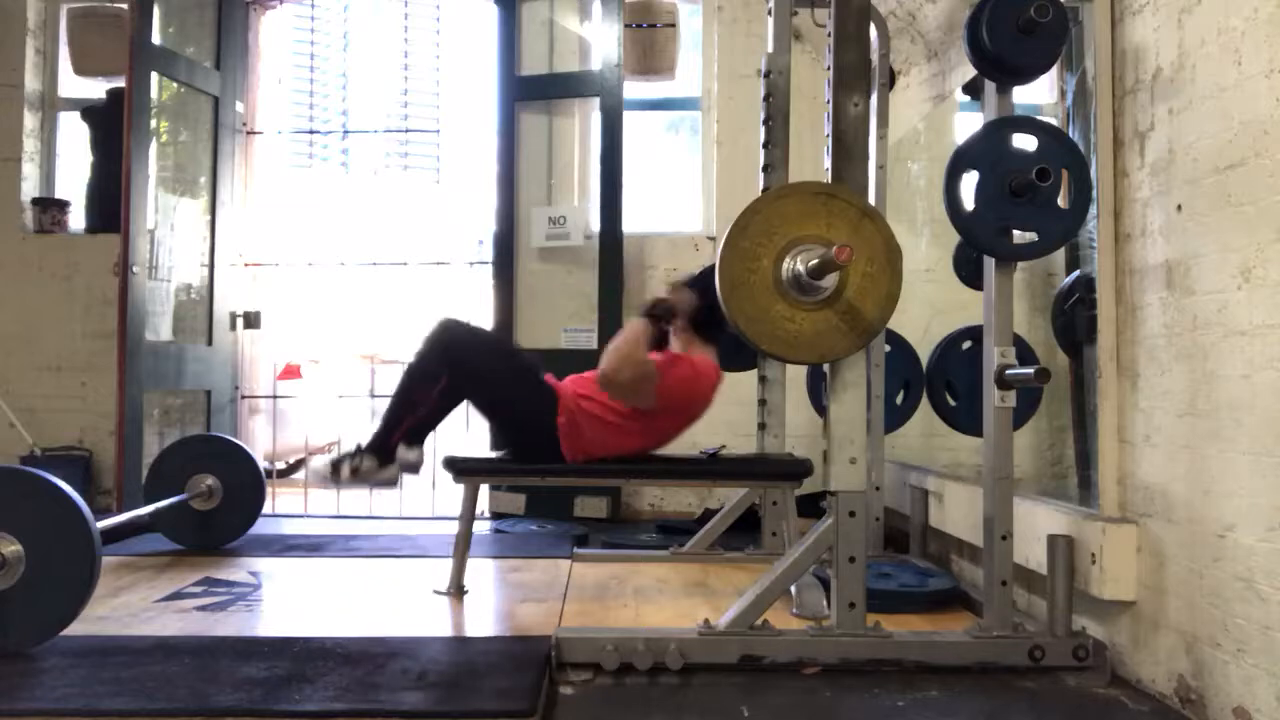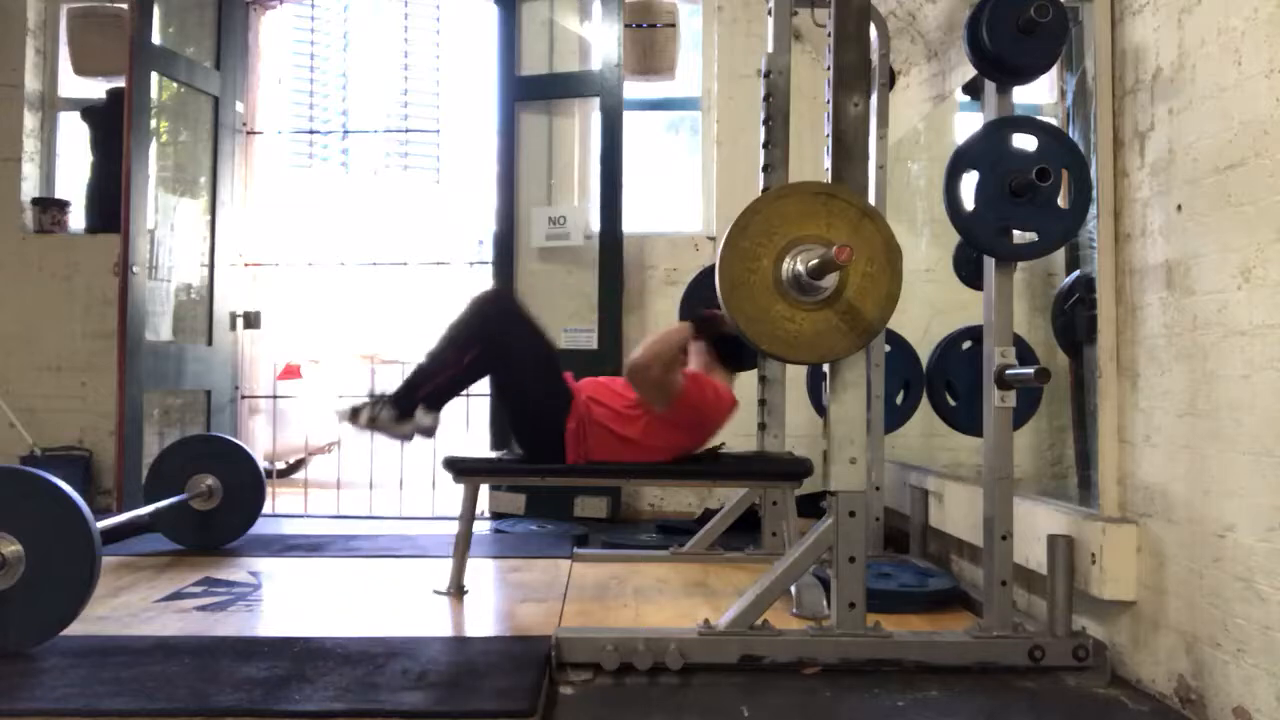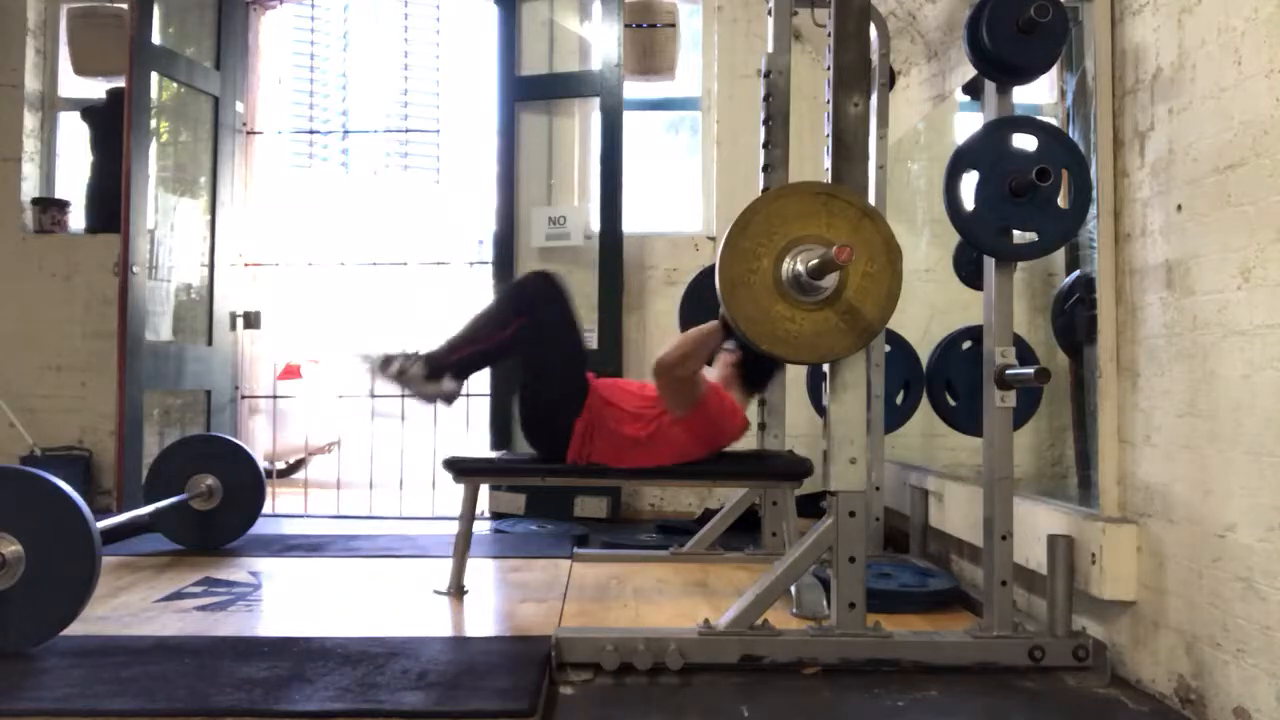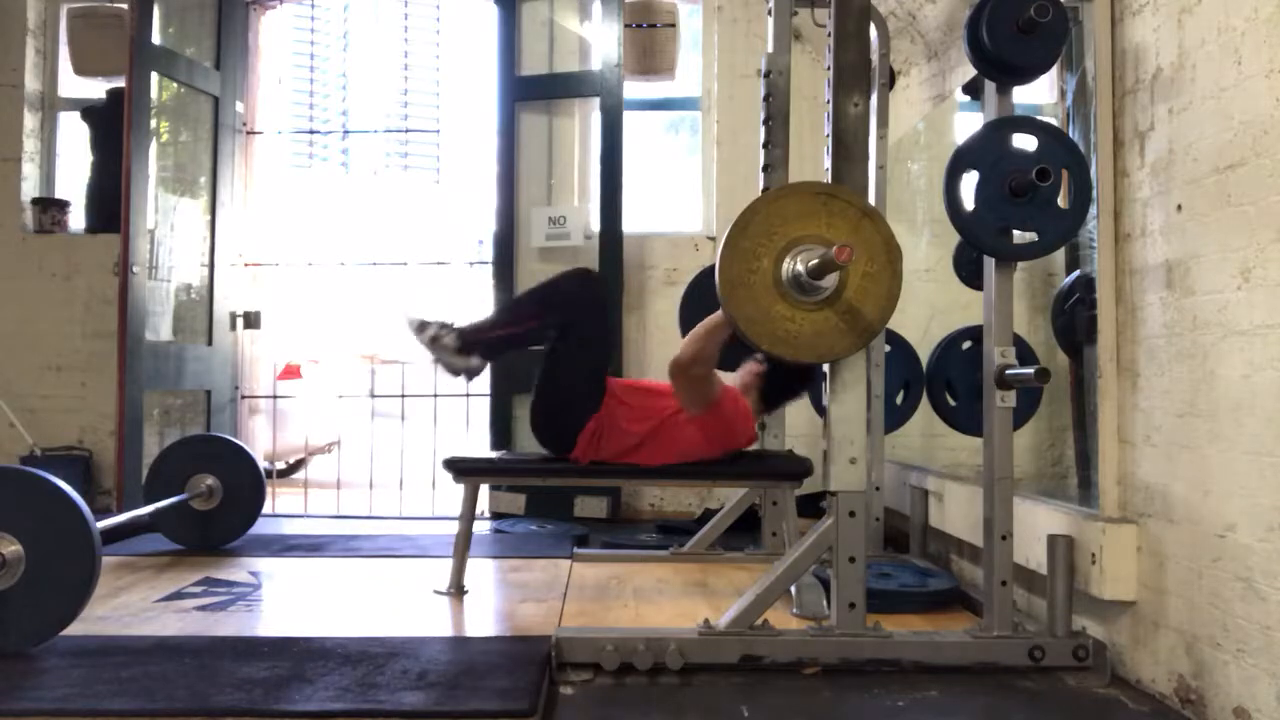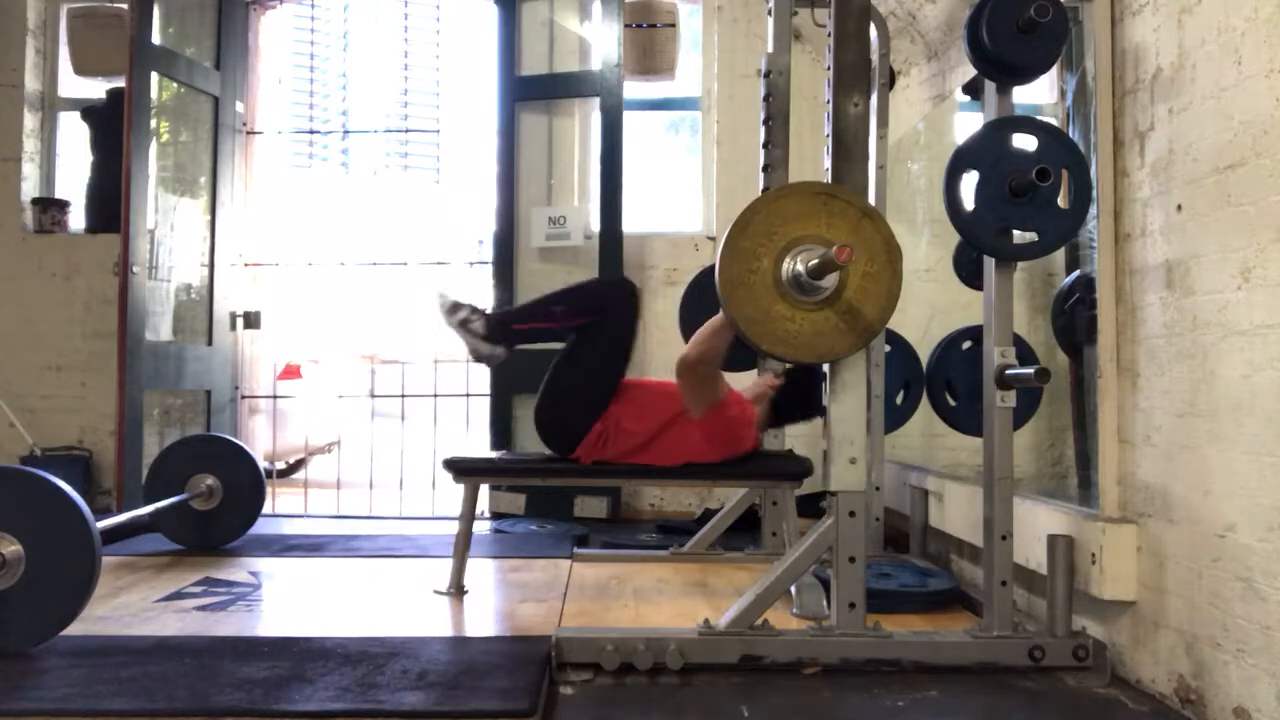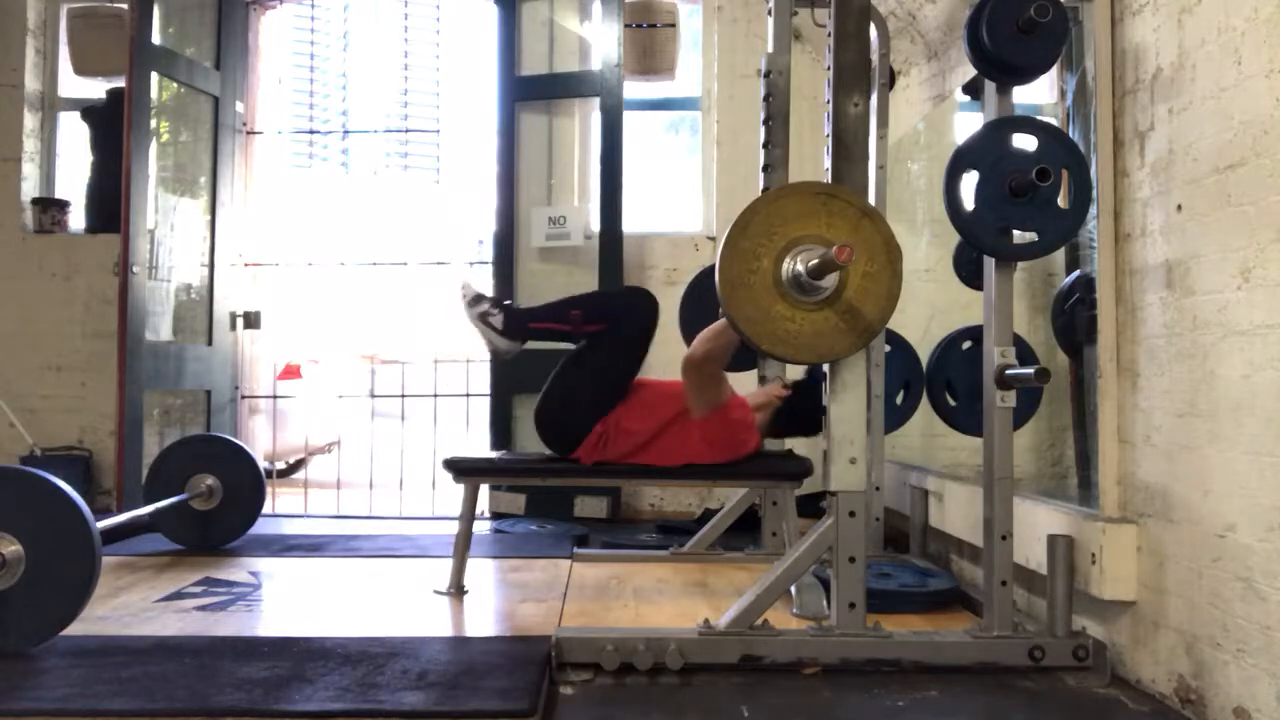
dt=0.1s
person 1, frame 1
left shoulder: (683, 375)
right shoulder: (704, 373)
left elbow: (613, 376)
left wrist: (653, 315)
right wrist: (661, 319)
left hip: (554, 431)
right hip: (559, 425)
left knee: (452, 342)
right knee: (469, 347)
left ankle: (379, 458)
right ankle: (404, 443)
person 1, frame 2
left shoulder: (699, 396)
right shoulder: (713, 397)
left elbow: (640, 367)
right elbow: (656, 369)
left wrist: (694, 325)
right wrist: (695, 332)
left hip: (564, 431)
right hip: (579, 422)
left knee: (496, 308)
right knee: (501, 324)
left ankle: (401, 408)
right ankle: (419, 406)
person 1, frame 3
left shoulder: (713, 411)
right shoulder: (729, 418)
left elbow: (668, 365)
right elbow: (677, 367)
left wrist: (724, 325)
right wrist: (720, 336)
left hip: (572, 432)
right hip: (587, 422)
left knee: (538, 293)
right knee: (540, 307)
left ankle: (435, 372)
right ankle: (441, 373)
person 1, frame 4
left shoulder: (727, 415)
right shoulder: (735, 420)
left elbow: (684, 364)
right elbow: (692, 368)
left wrist: (732, 313)
left hip: (577, 429)
right hip: (596, 426)
left knee: (582, 289)
right knee: (578, 307)
left ankle: (465, 345)
right ankle: (470, 346)
person 1, frame 5
left shoulder: (728, 422)
right shoulder: (740, 426)
left elbow: (691, 362)
right elbow: (698, 363)
left hip: (575, 427)
right hip: (582, 426)
left knee: (616, 295)
right knee: (614, 301)
left ankle: (492, 332)
right ankle: (494, 333)
person 1, frame 6
left shoulder: (730, 426)
right shoulder: (743, 428)
left elbow: (697, 361)
right elbow: (705, 364)
left hip: (576, 426)
right hip: (594, 424)
left knee: (636, 306)
right knee: (632, 311)
left ankle: (508, 325)
right ankle: (510, 327)
